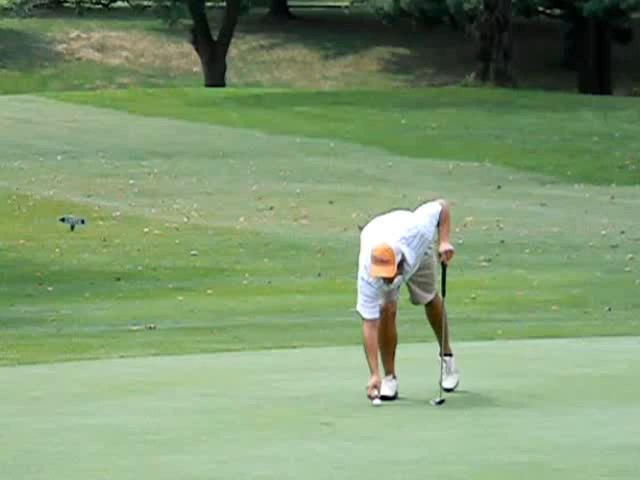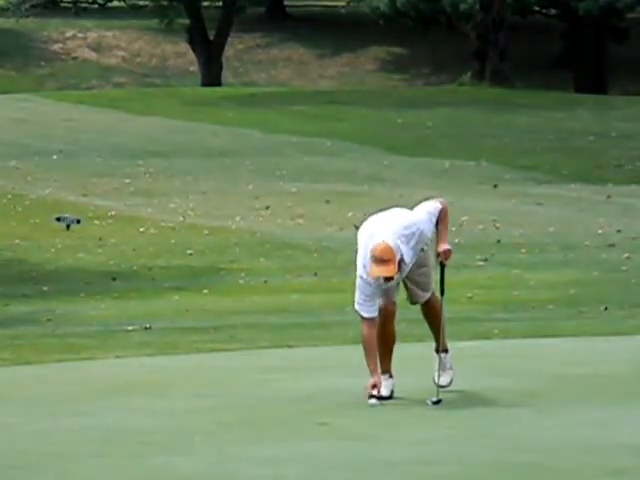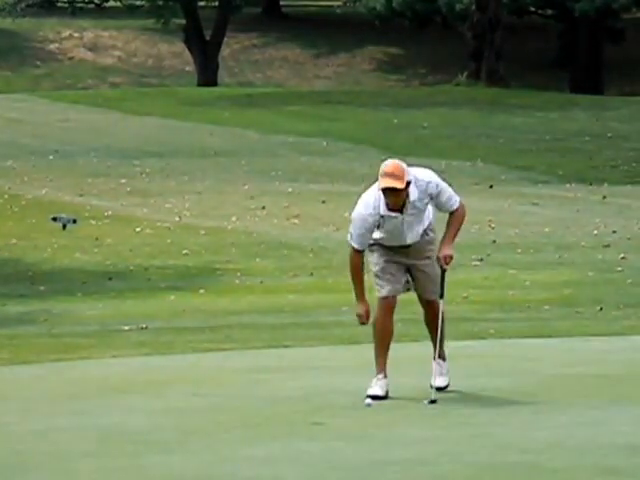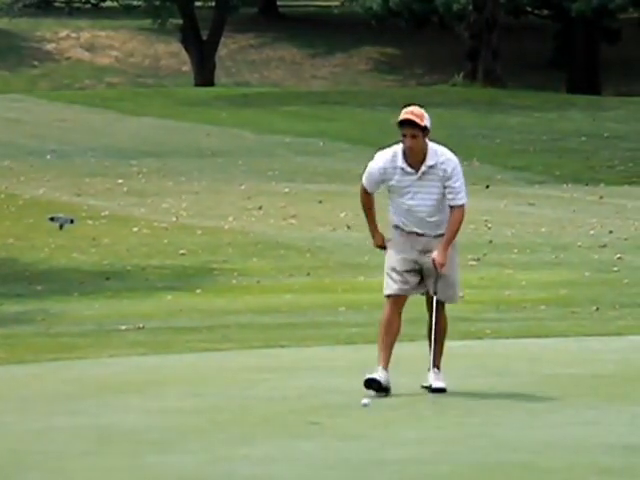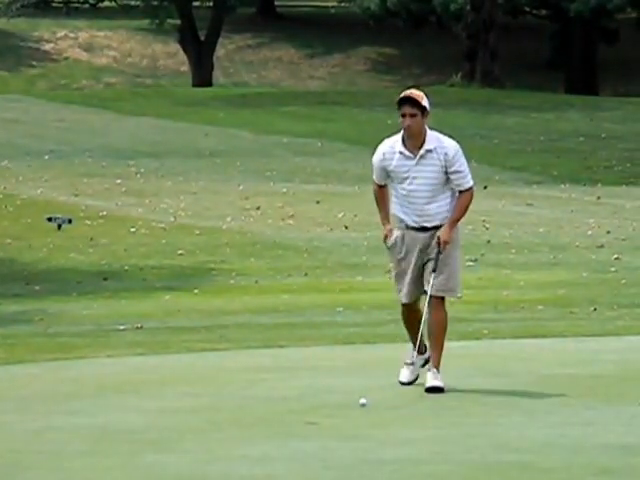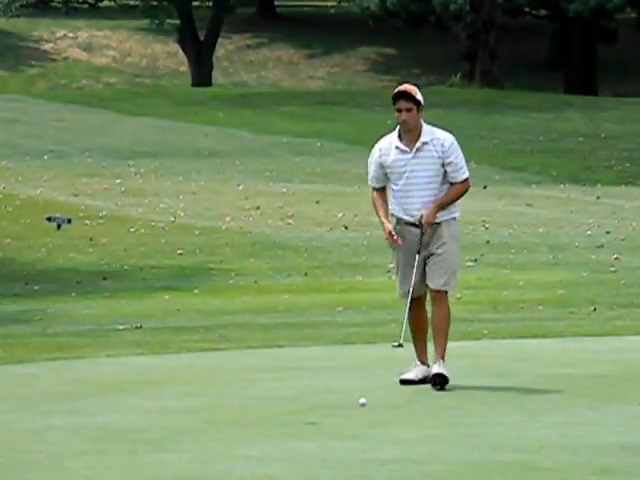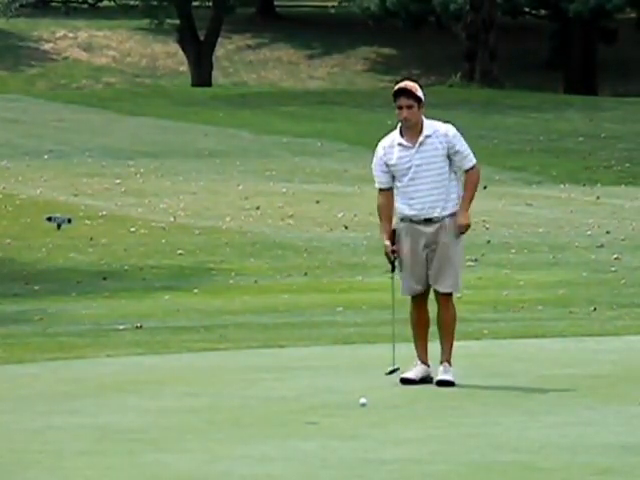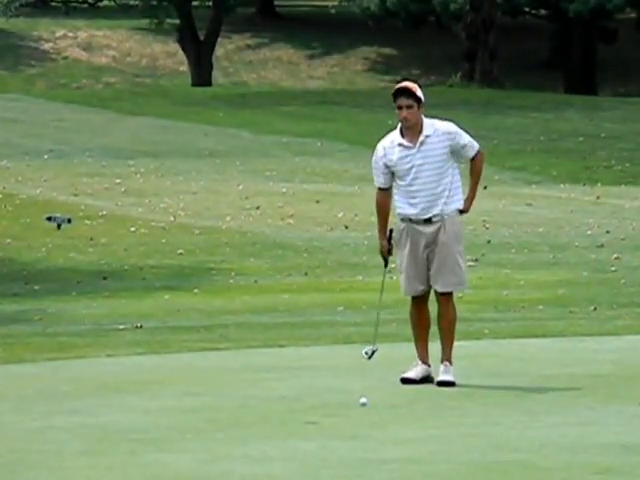
dt=0.4s
person 1, frame 1
left shoulder: (416, 232)
right shoulder: (368, 274)
left elbow: (442, 205)
right elbow: (370, 325)
left wrist: (444, 241)
right wrist: (374, 374)
left hip: (418, 247)
left knee: (431, 300)
right knee: (387, 310)
left ankle: (447, 356)
right ankle: (389, 377)
person 1, frame 2
left shoulder: (415, 228)
right shoulder: (367, 271)
left elbow: (440, 204)
right elbow: (368, 325)
left wrist: (442, 241)
right wrist: (374, 374)
left hip: (415, 246)
left knee: (426, 299)
right knee: (386, 310)
left ankle: (442, 351)
right ankle: (386, 377)
person 1, frame 3
left shoulder: (427, 182)
right shoulder: (367, 209)
left elbow: (458, 209)
right elbow: (356, 252)
left wrist: (448, 244)
right wrist: (360, 300)
left hip: (421, 239)
right hip: (385, 246)
left knee: (431, 301)
right knee: (386, 303)
left ankle: (440, 359)
right ankle: (380, 377)
person 1, frame 4
left shoulder: (447, 162)
right shoulder: (384, 162)
left elbow: (458, 208)
right elbow: (366, 190)
left wrist: (443, 249)
right wrist: (374, 231)
left hip: (439, 240)
right hip: (403, 238)
left knee: (437, 305)
right knee: (394, 300)
left ankle: (435, 370)
right ankle: (382, 370)
person 1, frame 5
left shoulder: (448, 149)
right shoulder: (386, 151)
left elbow: (466, 191)
right elbow: (380, 185)
left wrist: (449, 227)
right wrist: (386, 222)
left hip: (441, 233)
right hip: (405, 233)
left knee: (436, 299)
right knee: (408, 301)
left ankle: (434, 370)
right ankle: (419, 354)
person 1, frame 6
left shoulder: (443, 141)
right shoulder: (382, 149)
left elbow: (463, 183)
right elbow: (378, 190)
left wrist: (434, 209)
right wrist: (386, 223)
left hip: (441, 226)
right hip: (405, 230)
left knee: (439, 293)
right knee: (415, 298)
left ankle: (439, 362)
right ankle: (422, 364)
person 1, frame 7
left shoulder: (446, 134)
right shoulder: (386, 148)
left elbow: (472, 170)
right elbow: (385, 193)
left wrist: (464, 211)
right wrist: (387, 236)
left hip: (445, 224)
right hip: (409, 228)
left knee: (444, 295)
right knee: (417, 296)
left ankle: (446, 364)
right ankle: (422, 364)
person 1, frame 8
left shoulder: (447, 132)
right shoulder: (385, 148)
left elbow: (476, 154)
right elbow: (383, 192)
left wrist: (471, 196)
right wrist: (382, 235)
left hip: (445, 222)
right hip: (410, 227)
left knee: (444, 294)
right knee: (417, 296)
left ankle: (446, 363)
right ankle: (423, 364)
